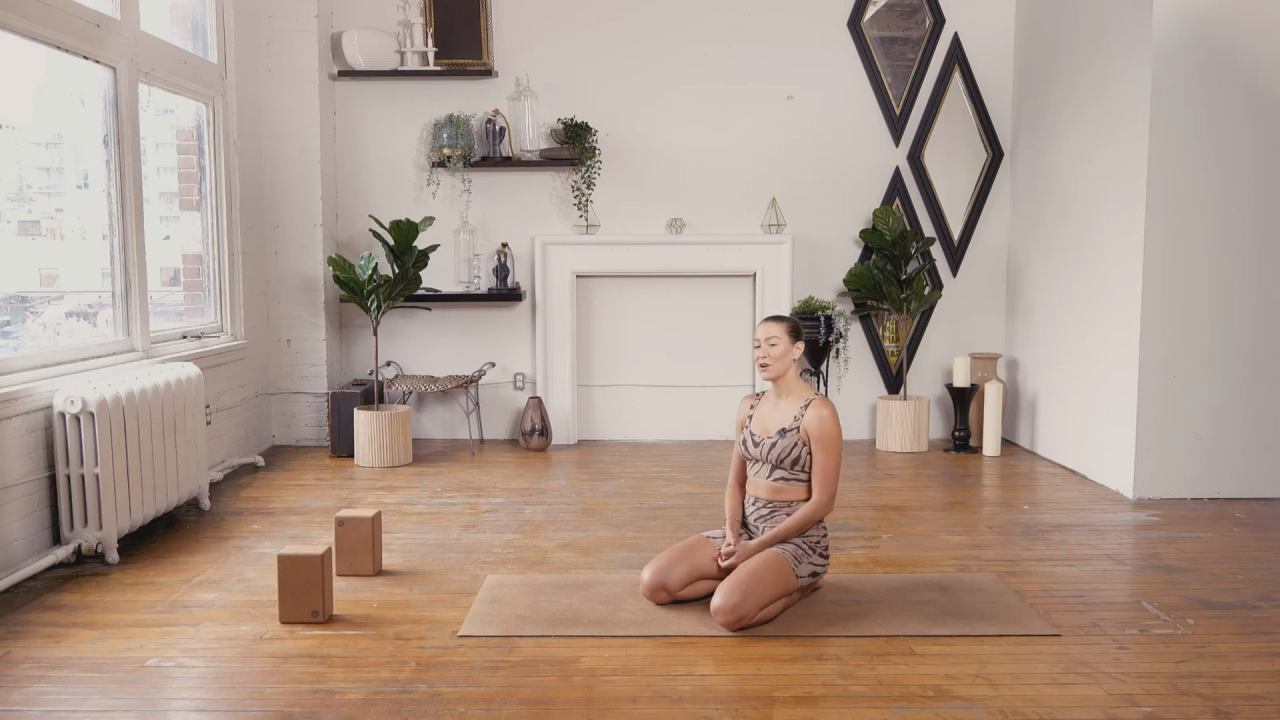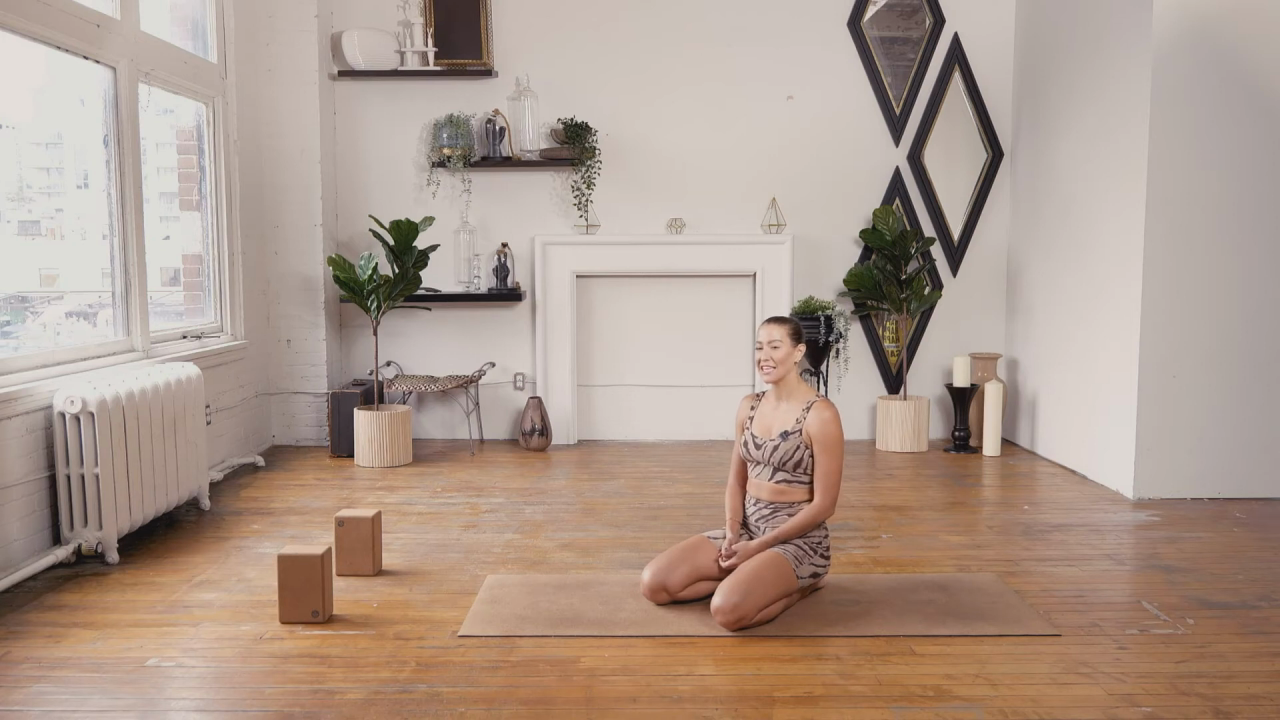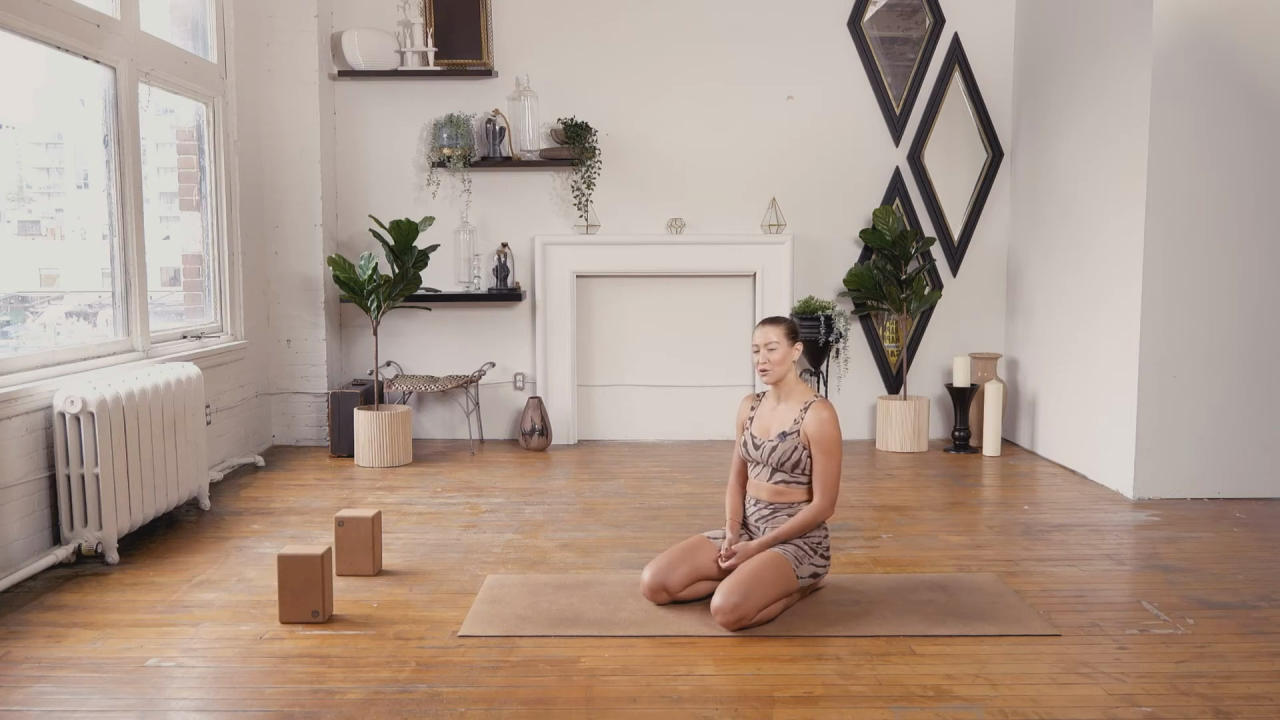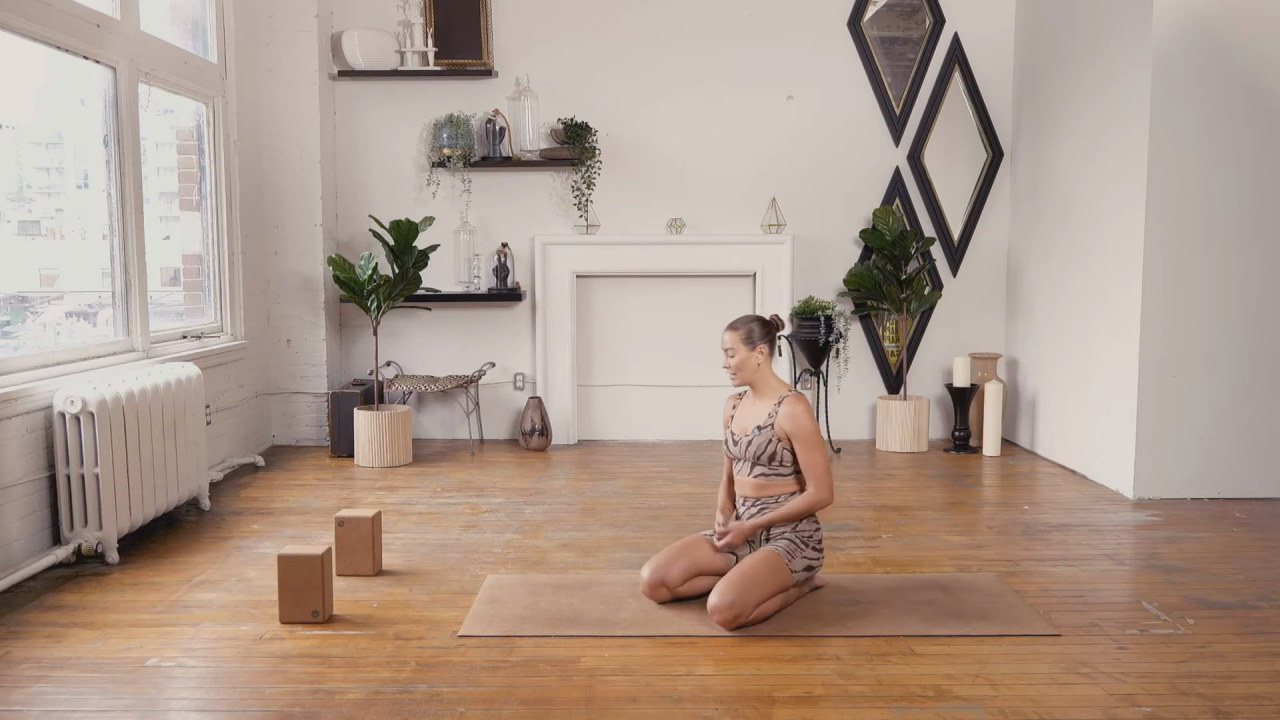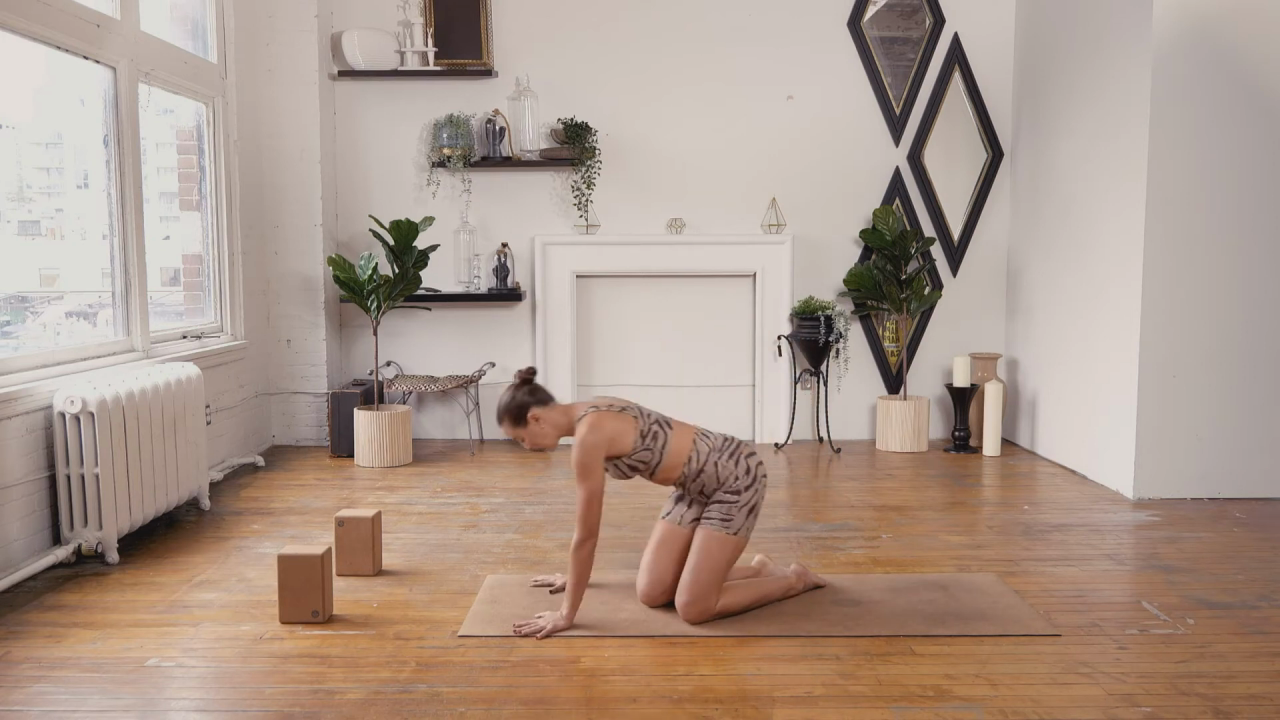
dt=1s
person 1, frame 1
left shoulder: (818, 412)
right shoulder: (749, 406)
left elbow: (822, 502)
left wrist: (756, 547)
right wrist: (732, 531)
left hip: (796, 538)
right hip: (747, 526)
left knee: (727, 609)
right knee: (653, 583)
left ankle: (799, 585)
right ankle: (754, 577)
person 1, frame 2
left shoulder: (820, 415)
right shoulder: (749, 406)
left elbow: (824, 505)
left wrist: (757, 546)
right wrist: (732, 532)
left hip: (797, 538)
right hip: (747, 527)
left knee: (727, 609)
right knee: (654, 583)
left ankle: (800, 584)
right ankle: (747, 578)
person 1, frame 3
left shoulder: (818, 415)
right shoulder: (749, 406)
left elbow: (823, 505)
left wrist: (757, 547)
right wrist: (732, 532)
left hip: (797, 539)
right hip: (747, 527)
left knee: (727, 609)
right knee: (653, 583)
left ankle: (800, 584)
right ankle: (751, 577)
person 1, frame 4
left shoulder: (793, 408)
right shoulder: (733, 406)
left elbow: (821, 494)
left wrist: (752, 526)
right wrist: (723, 515)
left hip: (790, 535)
right hip: (743, 528)
left knee: (724, 609)
right knee: (653, 581)
left ankle: (798, 583)
right ankle: (747, 577)
person 1, frame 5
left shoulder: (588, 435)
right shoulder: (587, 419)
left elbow: (586, 534)
right elbow: (587, 520)
left wrist: (566, 613)
right wrist: (572, 577)
left hip: (734, 479)
right hip: (697, 485)
left knee: (692, 608)
right knee: (650, 594)
left ankle: (794, 580)
right ankle: (754, 569)
